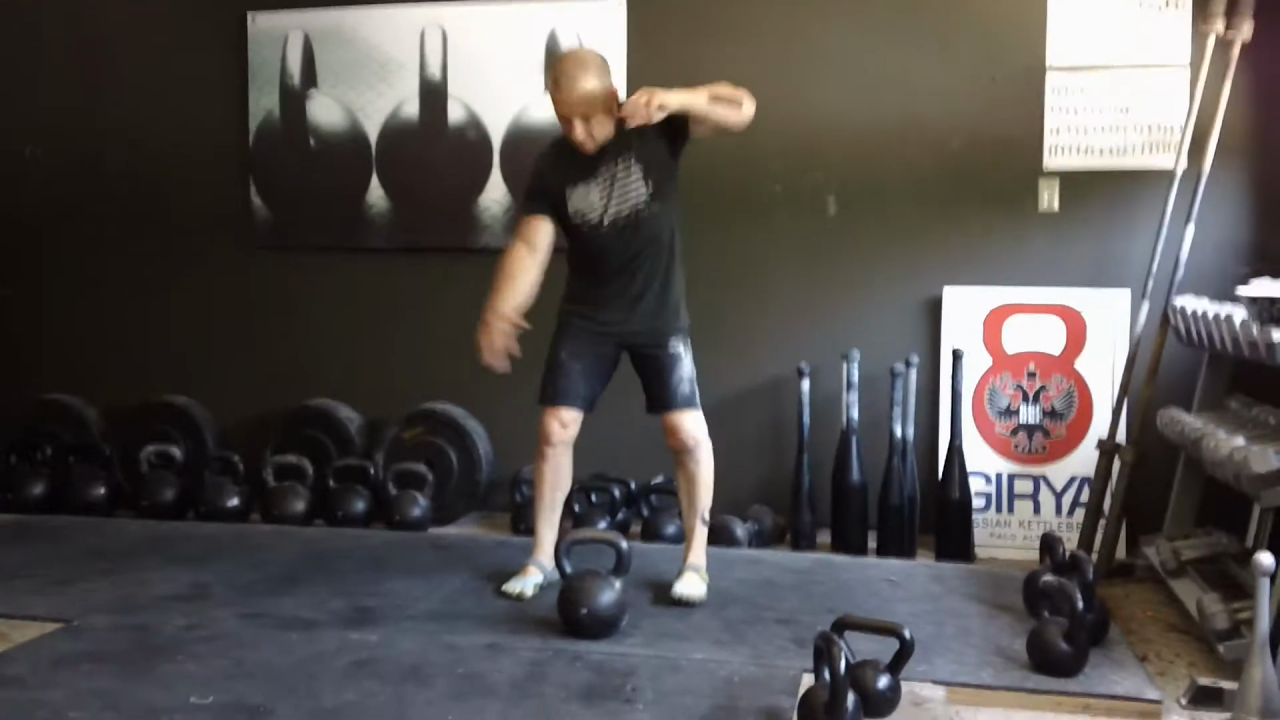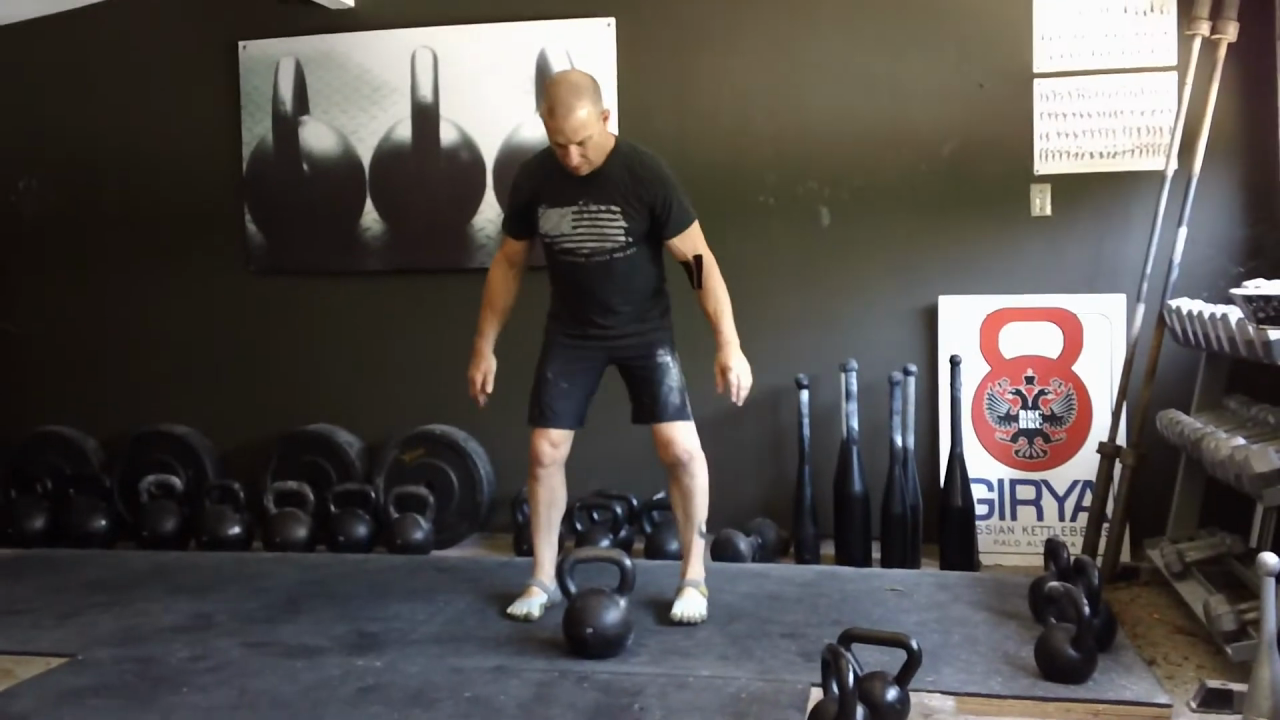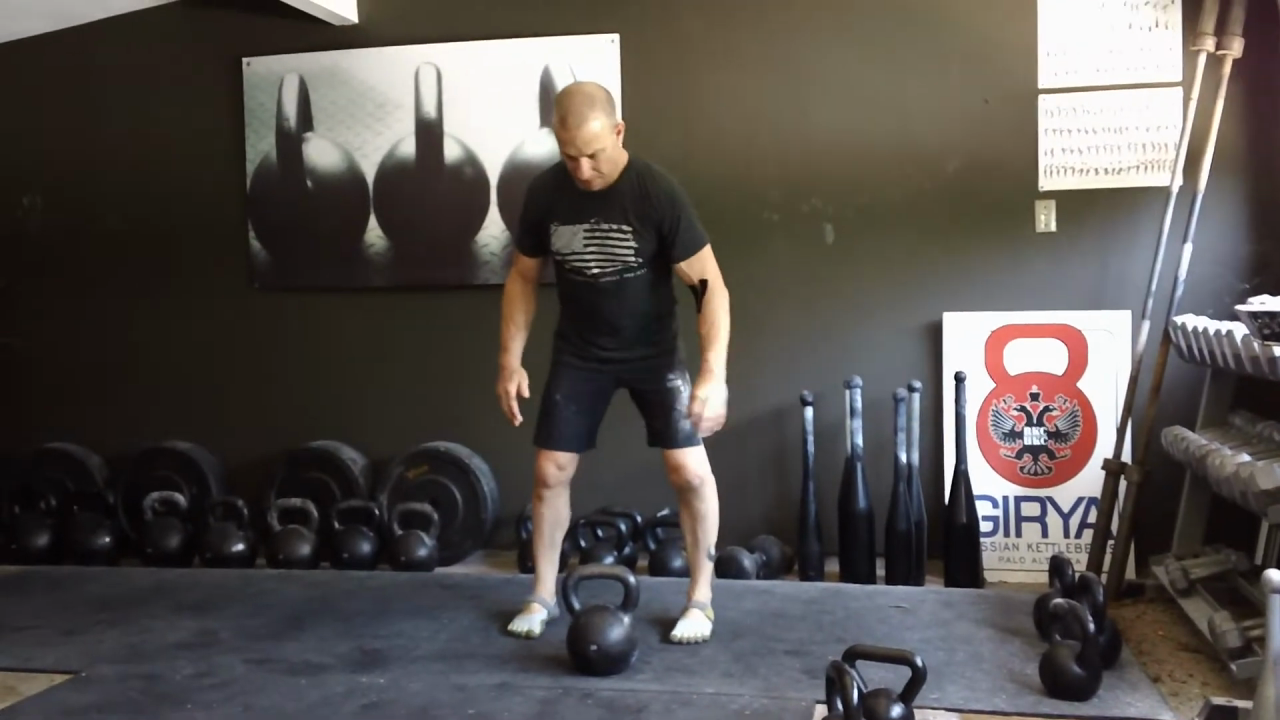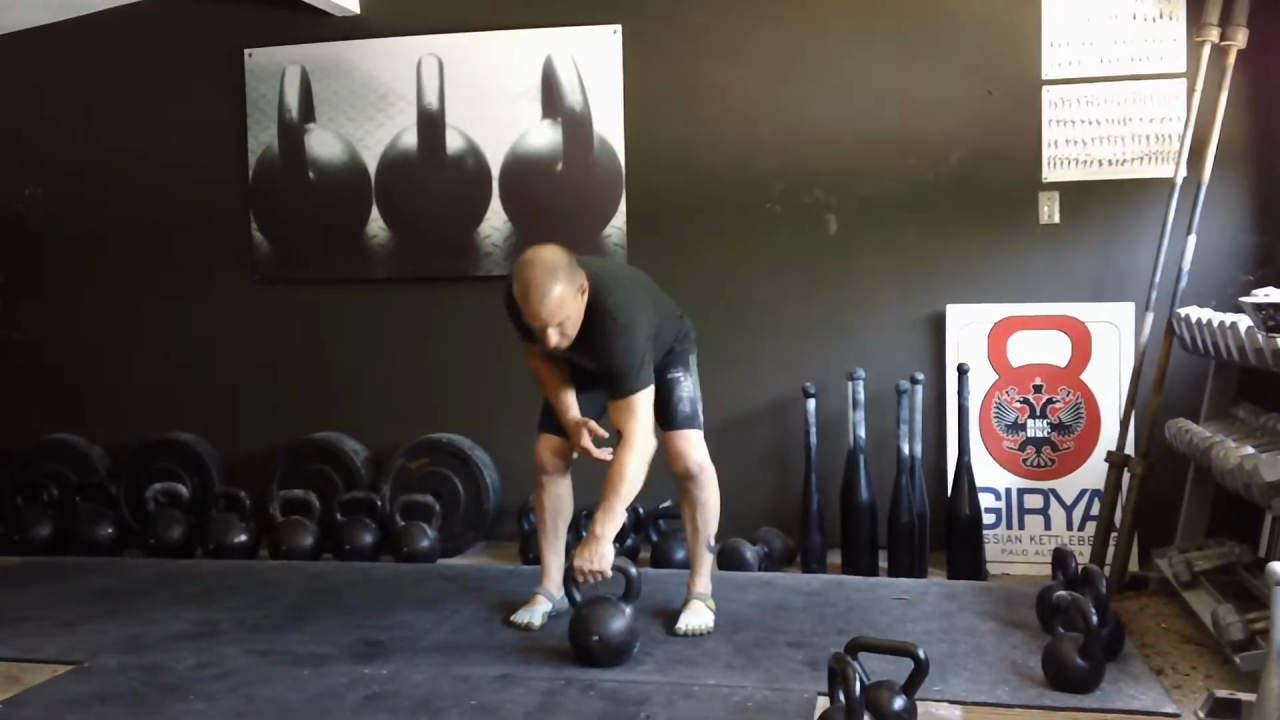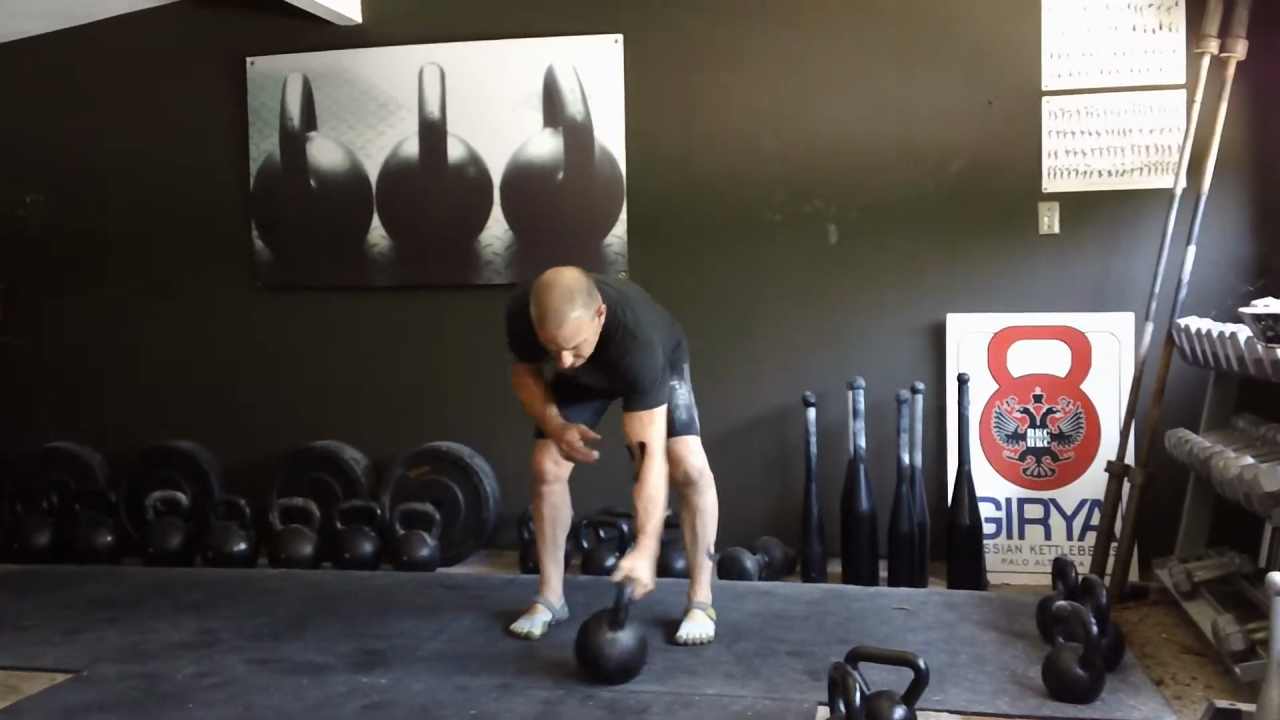
dt=0.7s
person 1, frame 1
left shoulder: (654, 124)
right shoulder: (552, 166)
left elbow: (740, 109)
right elbow: (530, 245)
left wrist: (679, 98)
right wrist: (499, 310)
left hip: (657, 314)
right hip: (585, 317)
left knee: (687, 435)
right knee: (555, 430)
left ankle: (694, 562)
right ankle: (541, 558)
person 1, frame 2
left shoulder: (645, 175)
right shoulder: (532, 178)
left elbow: (698, 260)
right elbow: (508, 263)
left wrist: (729, 344)
right wrist: (484, 347)
left hip: (645, 330)
right hip: (570, 333)
left knee: (680, 447)
right knee: (545, 451)
left ankle: (693, 578)
right ankle: (544, 579)
person 1, frame 3
left shoulder: (658, 193)
right shoulder: (544, 193)
left elbow: (710, 287)
right elbow: (522, 278)
left wrist: (713, 374)
right wrist: (509, 361)
left hip: (654, 353)
right hip: (578, 353)
left knee: (690, 472)
right knee: (550, 472)
left ankle: (700, 599)
right ankle: (544, 594)
person 1, frame 4
left shoulder: (619, 318)
right shoulder: (523, 301)
left elbow: (637, 441)
right elbow: (540, 355)
left wrist: (600, 536)
right wrist: (571, 419)
left hip: (661, 347)
right hip: (585, 363)
left knee: (690, 461)
right knee: (549, 457)
left ankle: (700, 593)
right ankle: (550, 588)
person 1, frame 5
left shoulder: (638, 337)
right shoulder: (523, 312)
left elbow: (650, 454)
right elbow: (526, 375)
left wrist: (645, 551)
right wrist: (557, 428)
left hip: (660, 361)
right hip: (583, 378)
left knee: (690, 468)
right knee: (547, 468)
left ankle: (700, 601)
right ankle: (550, 598)
